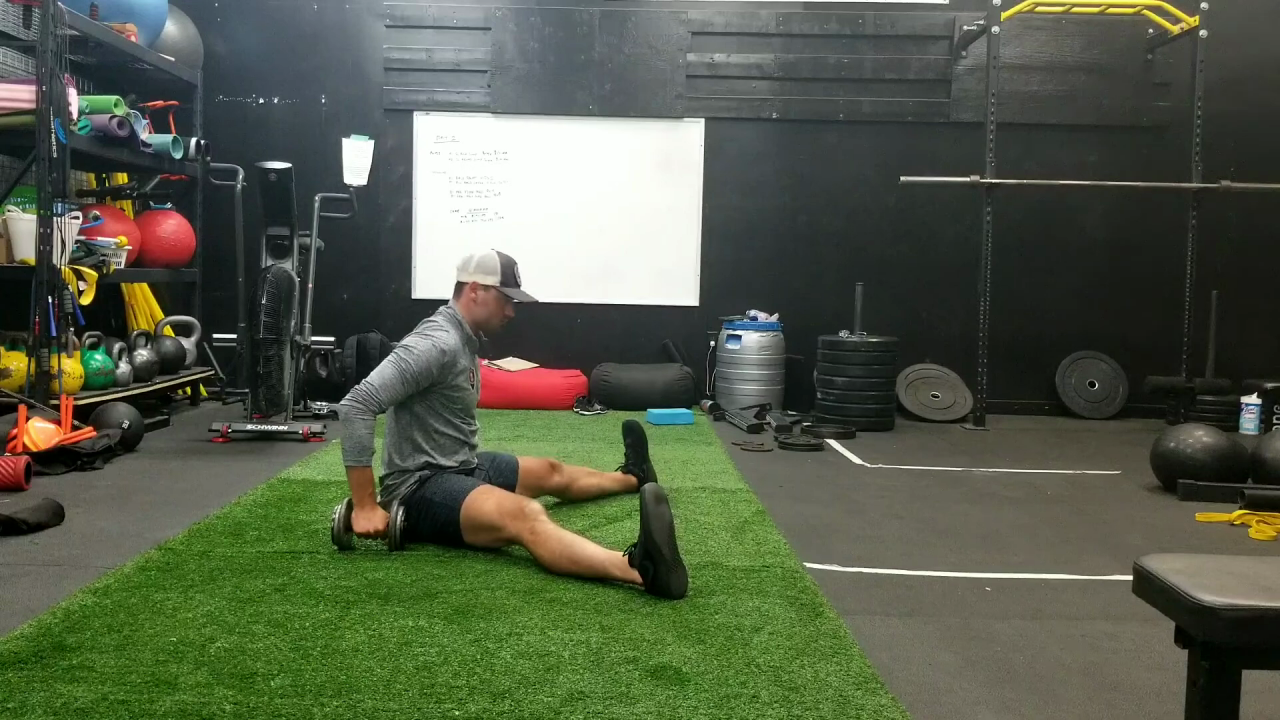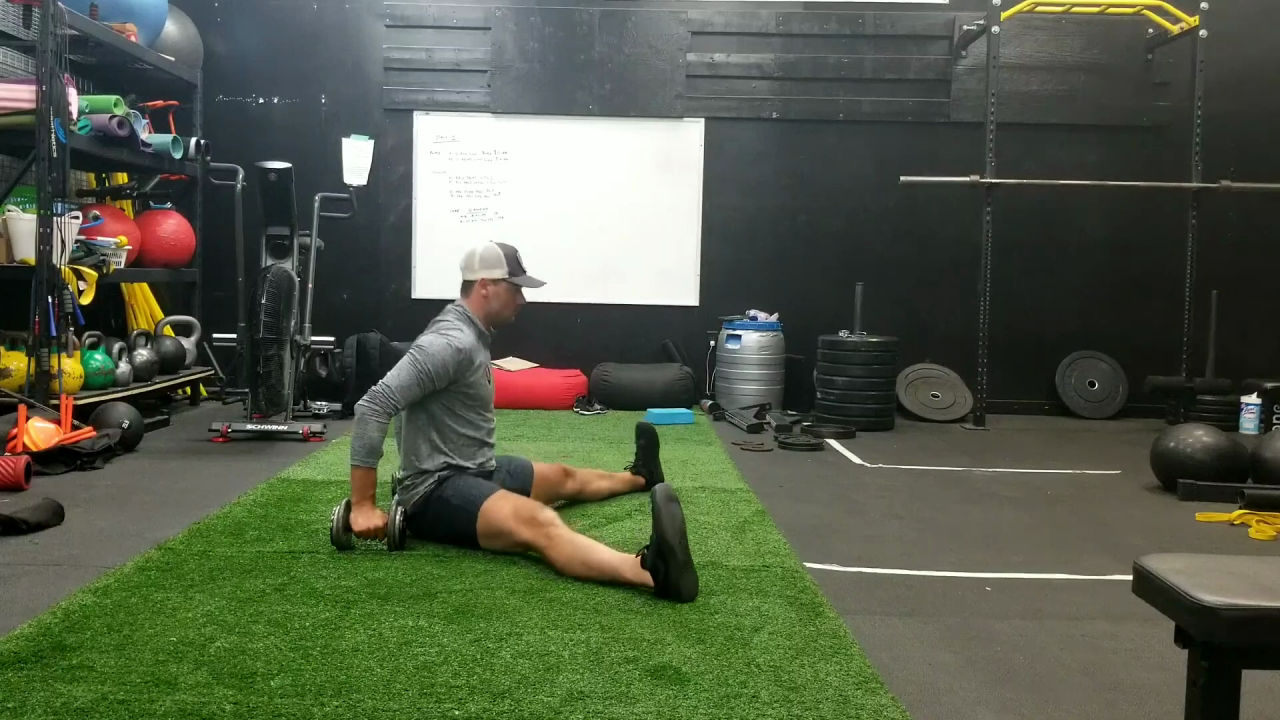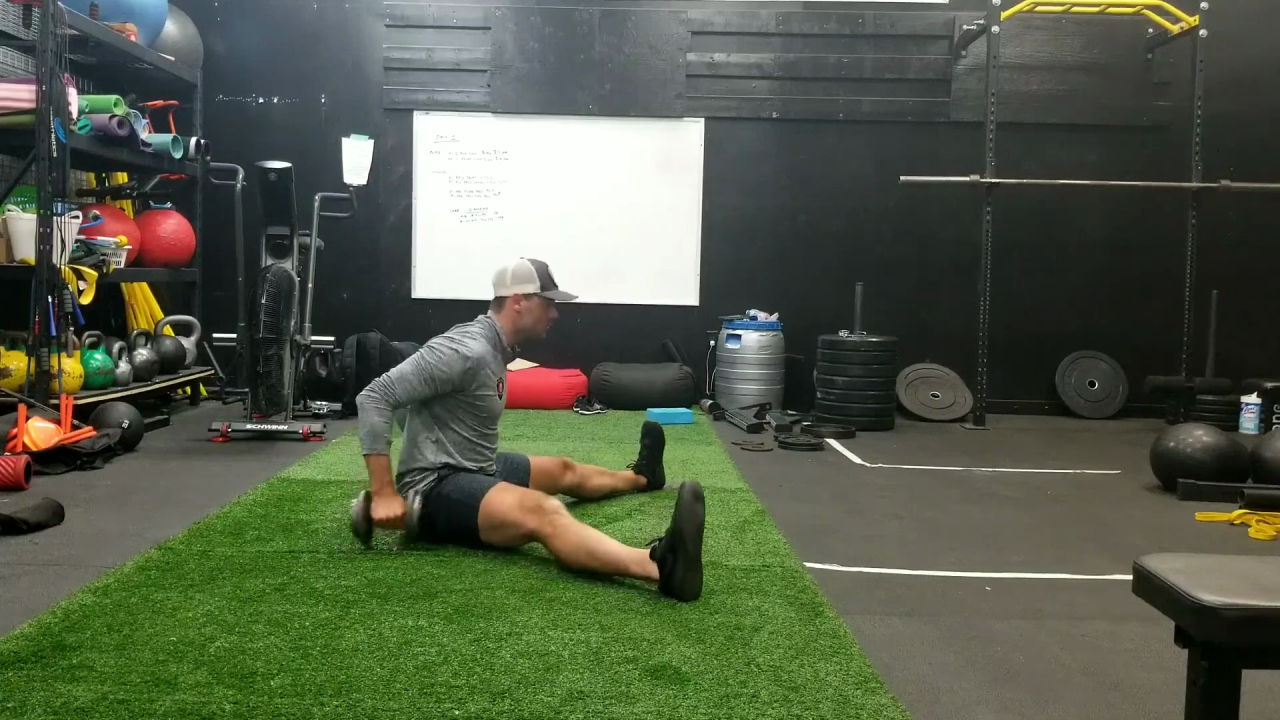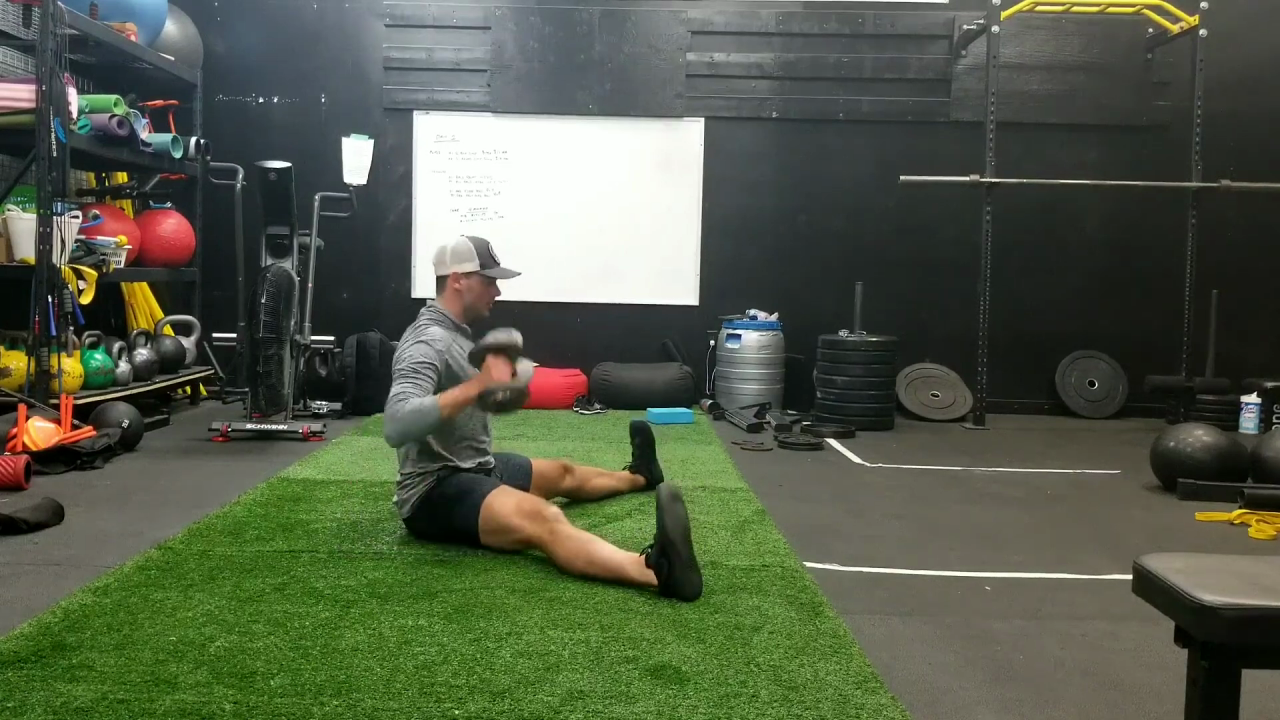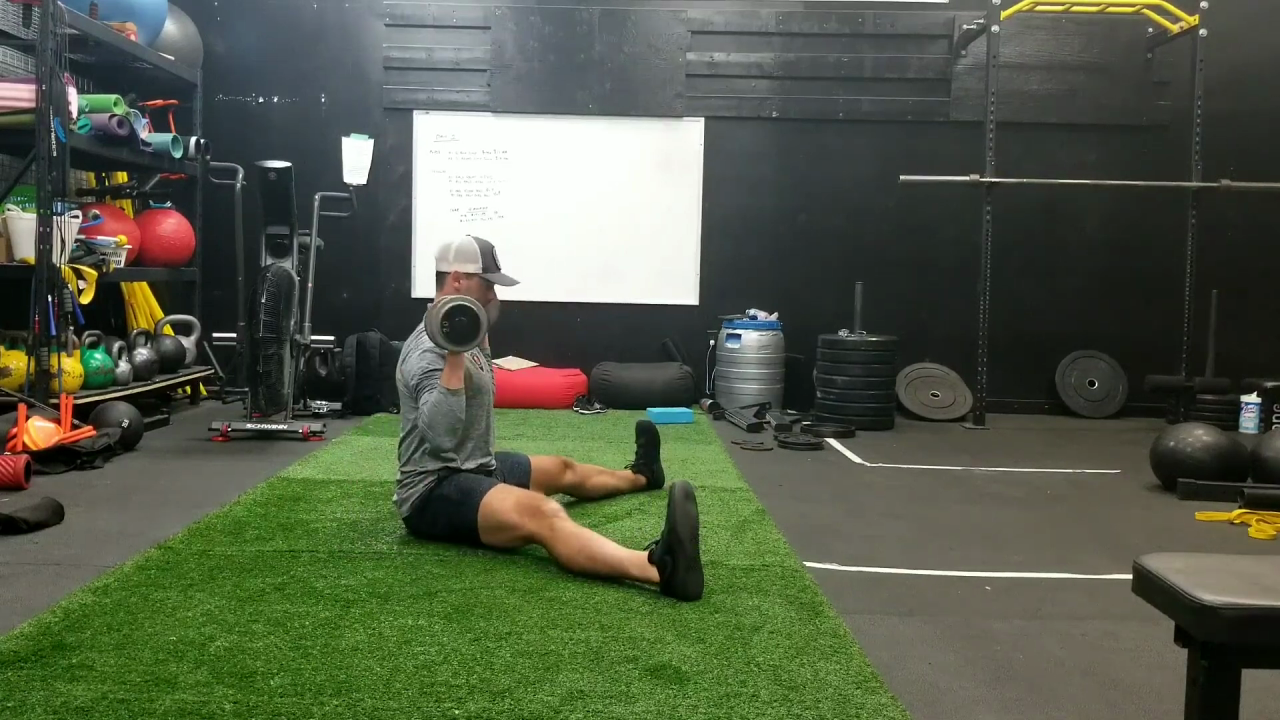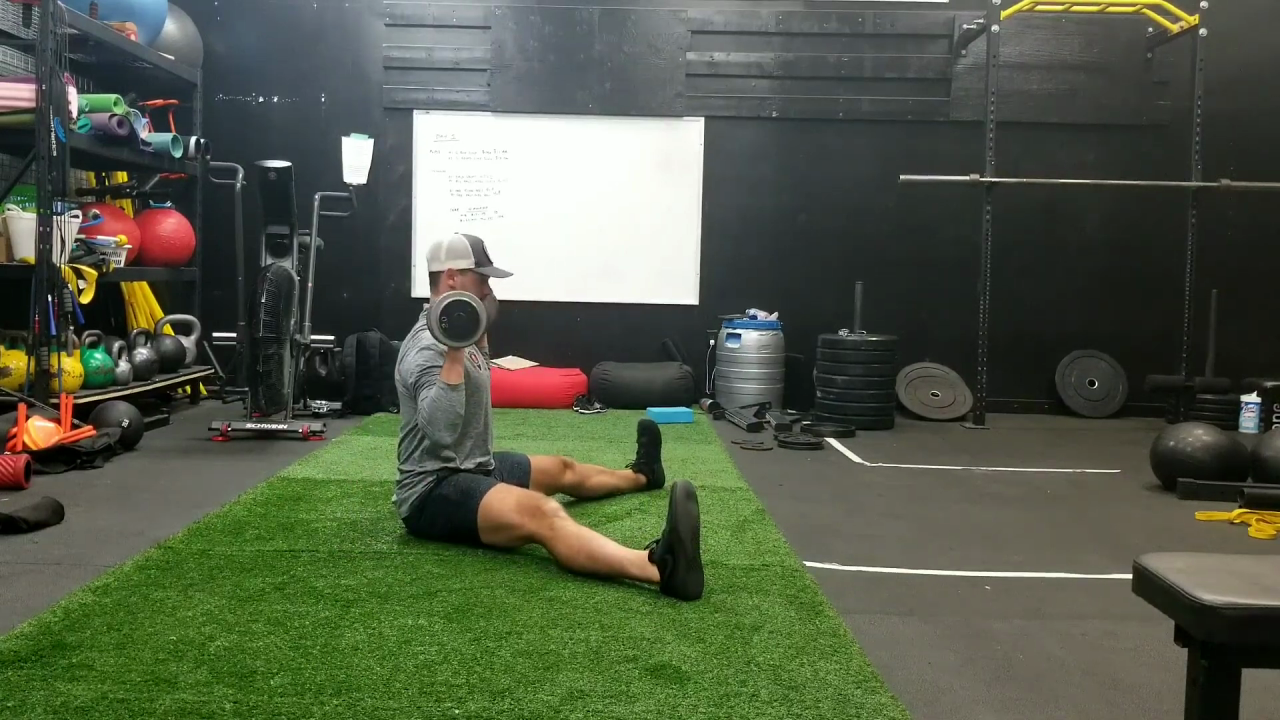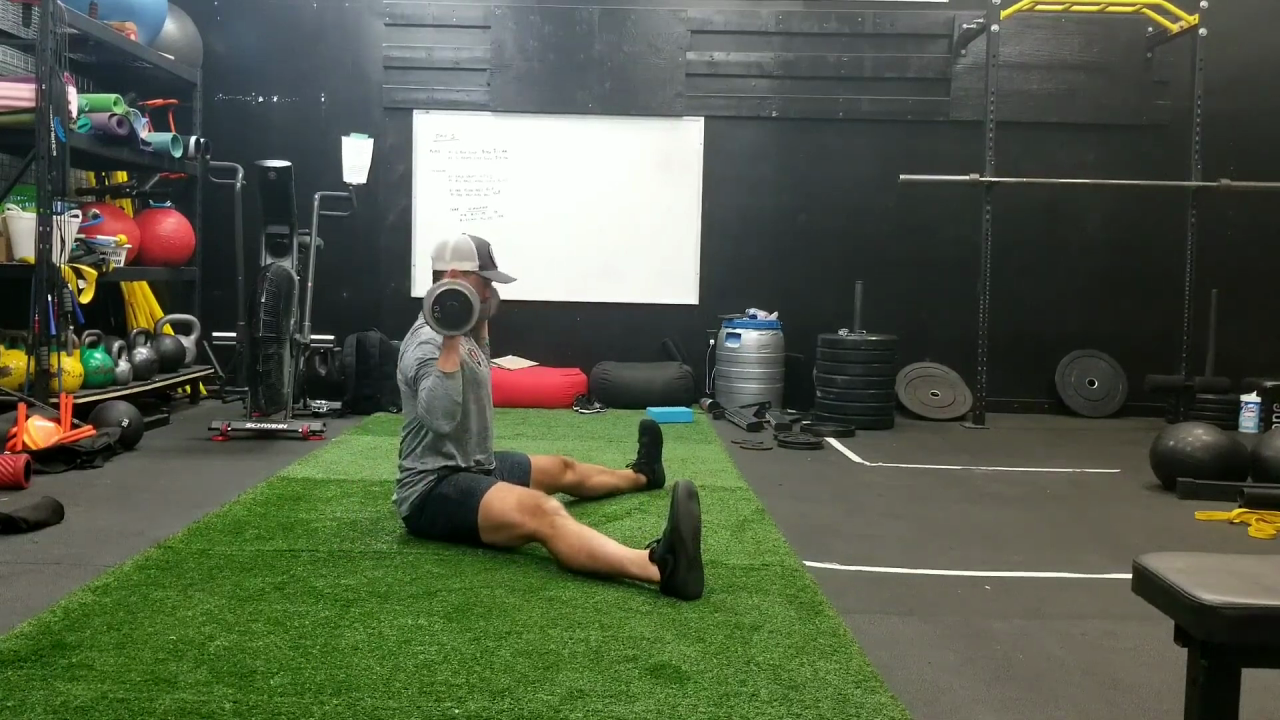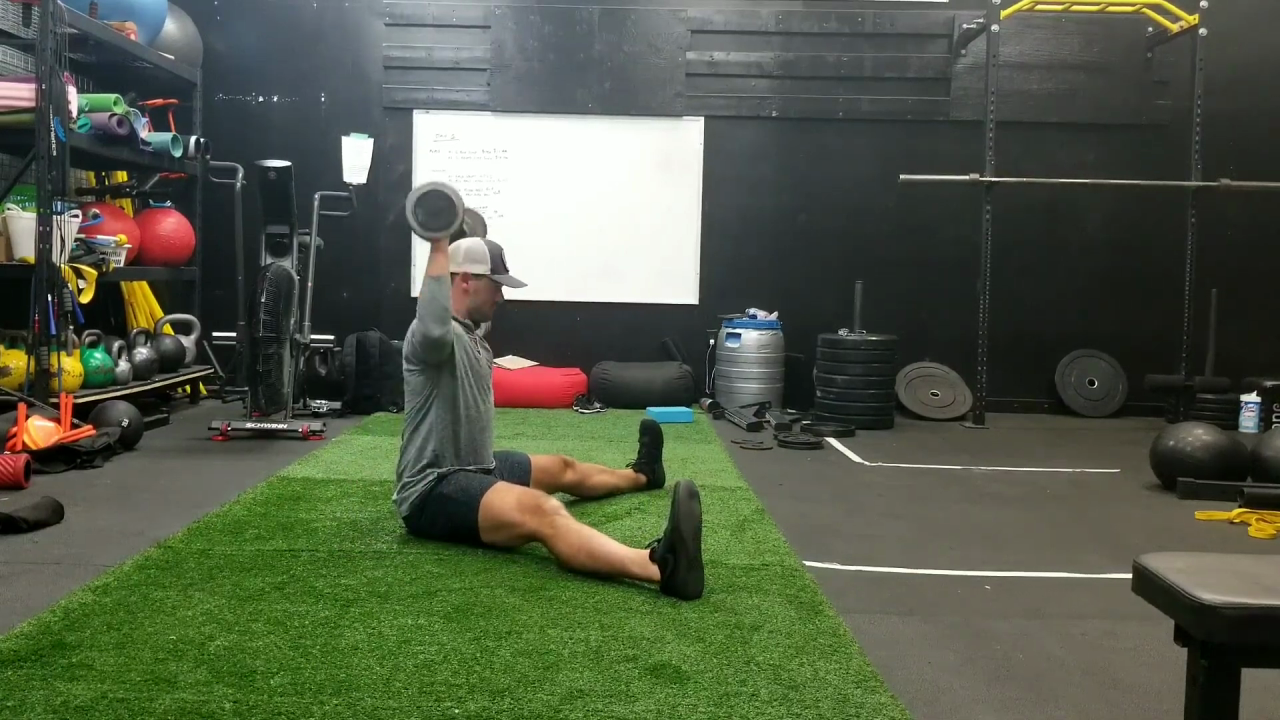
dt=0.4s
person 1, frame 1
left shoulder: (463, 339)
right shoulder: (436, 344)
right elbow: (355, 405)
right wrist: (366, 506)
right hip: (421, 489)
left knee: (549, 472)
right knee: (525, 516)
left ankle: (633, 477)
right ankle: (641, 569)
person 1, frame 2
left shoulder: (471, 336)
right shoulder: (450, 342)
right elbow: (372, 407)
right wrist: (363, 506)
left hip: (472, 473)
right hip: (436, 491)
left knee: (563, 478)
right knee: (539, 524)
left ankle: (639, 477)
right ankle: (652, 570)
person 1, frame 3
left shoulder: (495, 348)
right shoulder: (466, 350)
right elbow: (374, 398)
right wrist: (384, 495)
right hip: (436, 490)
left knee: (562, 470)
right knee: (543, 512)
left ankle: (641, 476)
right ankle: (661, 566)
person 1, frame 4
left shoulder: (454, 332)
right shoulder: (427, 343)
right elbow: (397, 424)
right wrist: (476, 384)
right hip: (435, 492)
left knee: (562, 473)
right knee: (543, 521)
left ankle: (639, 476)
right ankle: (660, 572)
person 1, frame 5
right shoulder: (430, 348)
left elbow: (481, 395)
right elbow: (442, 434)
left wrist: (479, 341)
right wrist: (455, 354)
right hip: (433, 491)
left knee: (562, 469)
right knee: (541, 515)
left ankle: (641, 475)
right ankle: (661, 568)
person 1, frame 6
right shoulder: (428, 346)
right elbow: (442, 429)
left wrist: (478, 338)
right wrist: (454, 353)
right hip: (432, 491)
left knee: (561, 470)
right knee: (541, 514)
left ankle: (641, 475)
right ankle: (660, 567)
person 1, frame 7
left shoulder: (451, 332)
right shoulder: (428, 342)
right elbow: (441, 418)
left wrist: (479, 329)
right wrist: (450, 342)
left hip: (471, 467)
right hip: (432, 490)
left knee: (561, 469)
right knee: (541, 513)
left ankle: (641, 475)
right ankle: (661, 566)
person 1, frame 8
left shoulder: (463, 328)
right shoulder: (433, 331)
right elbow: (434, 327)
left wrist: (468, 245)
right wrist: (439, 246)
left hip: (473, 467)
right hip: (434, 490)
left knee: (562, 468)
right knee: (542, 512)
left ankle: (641, 474)
right ankle: (660, 566)
